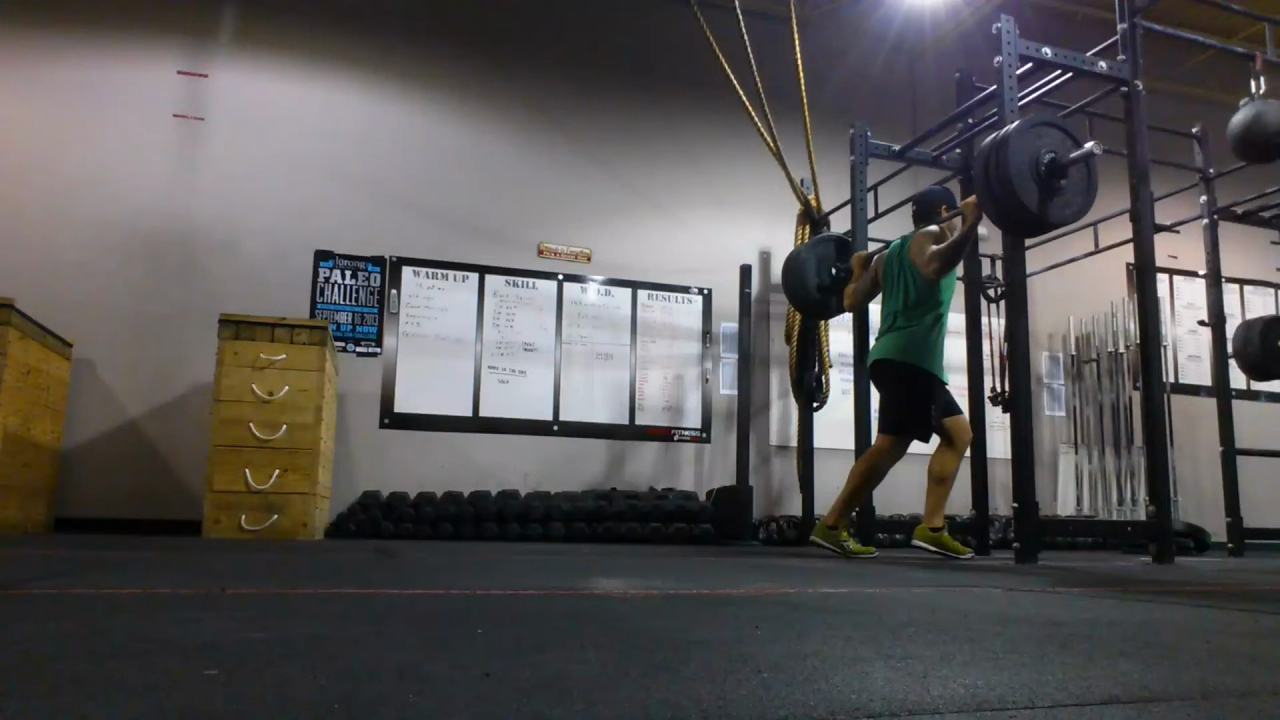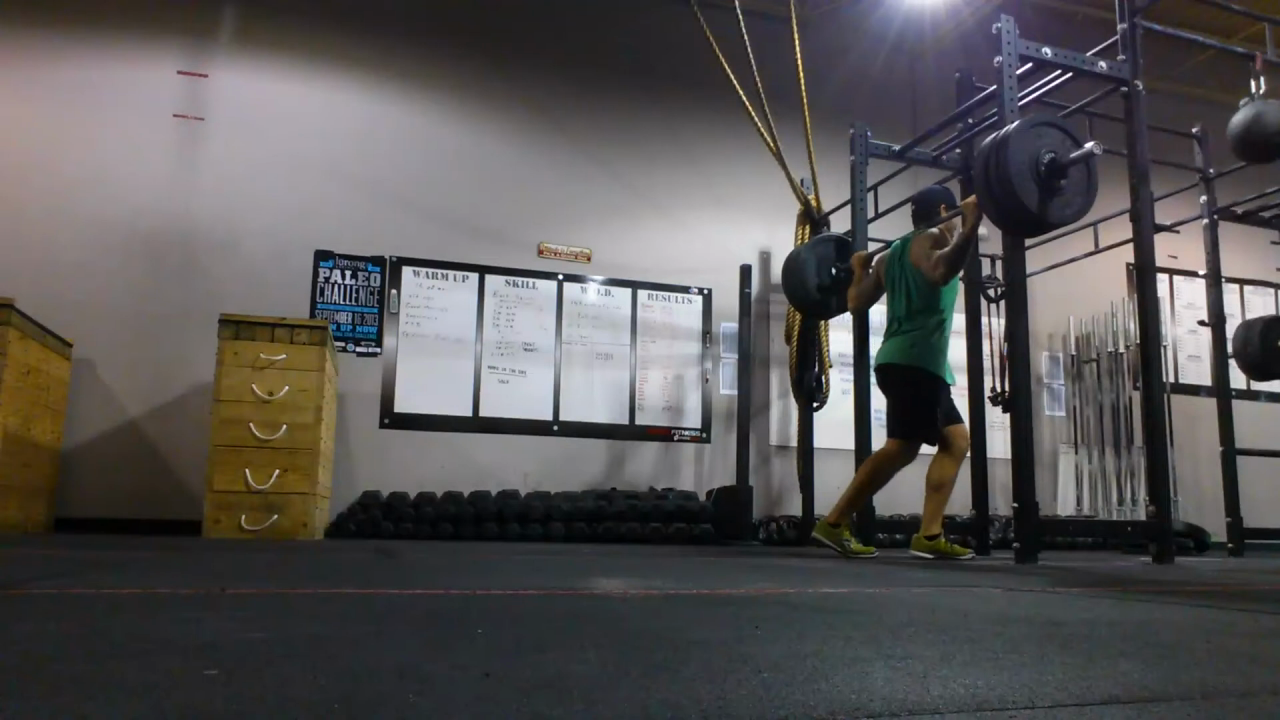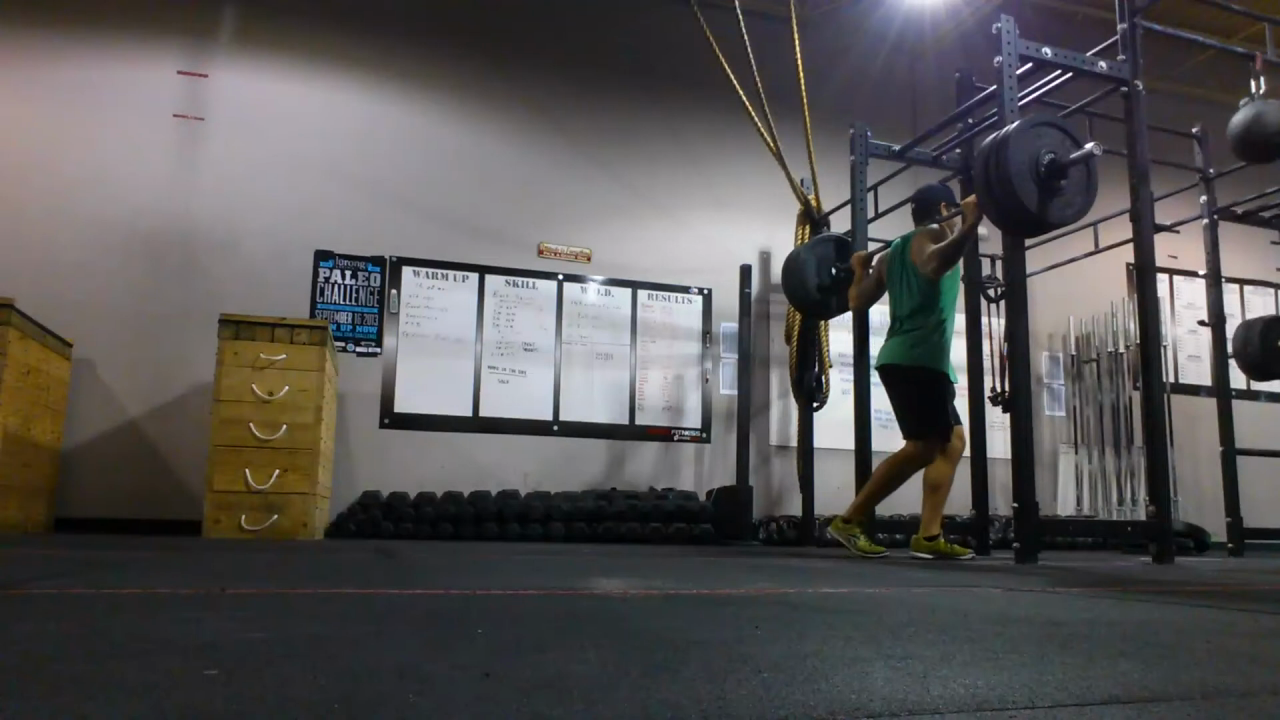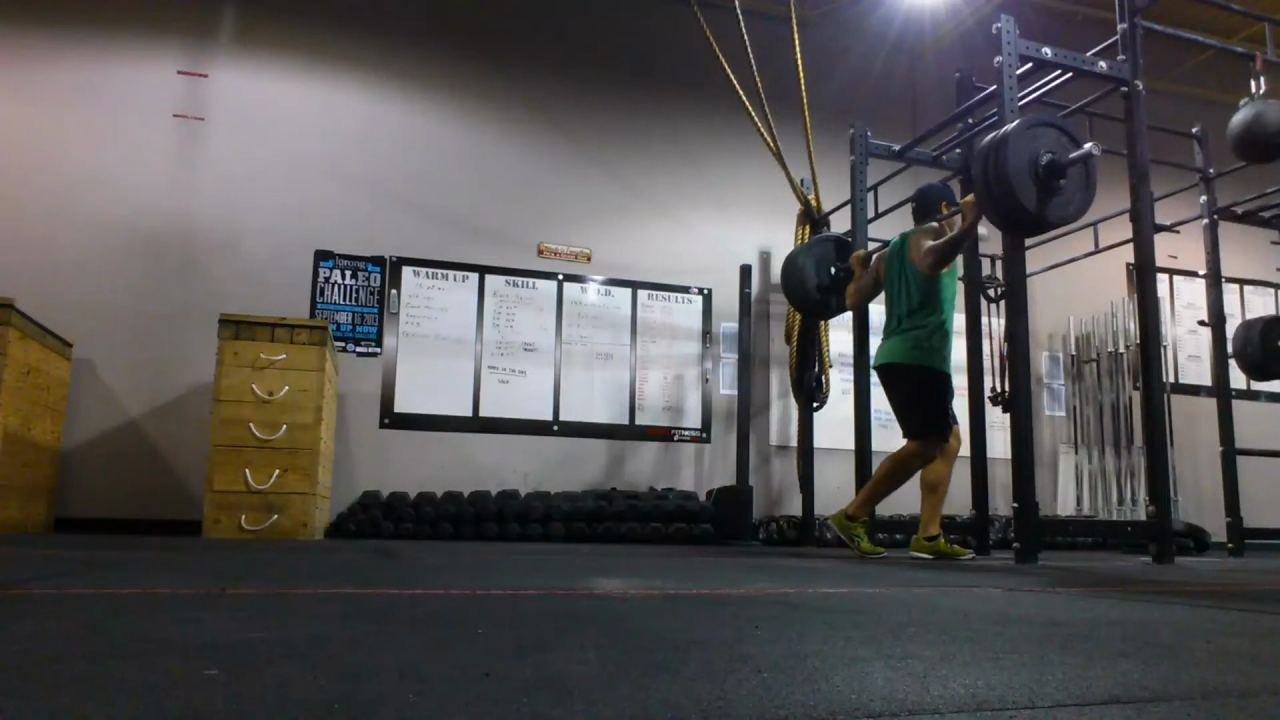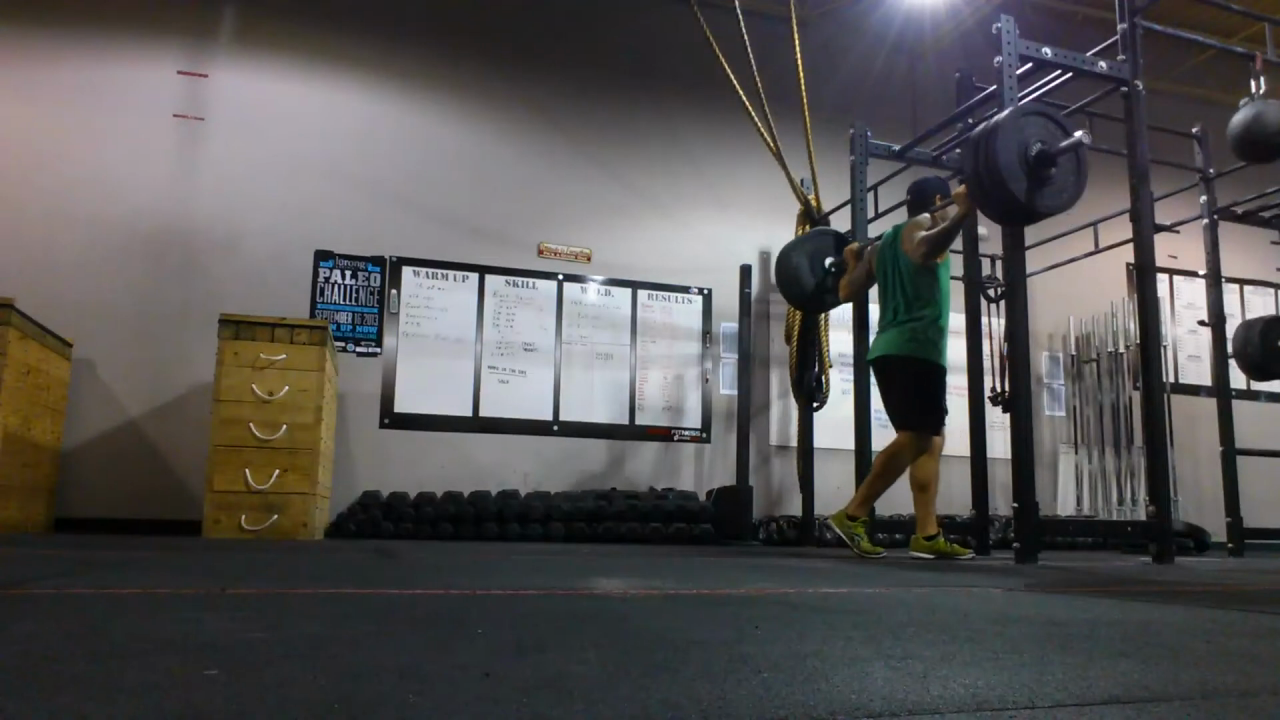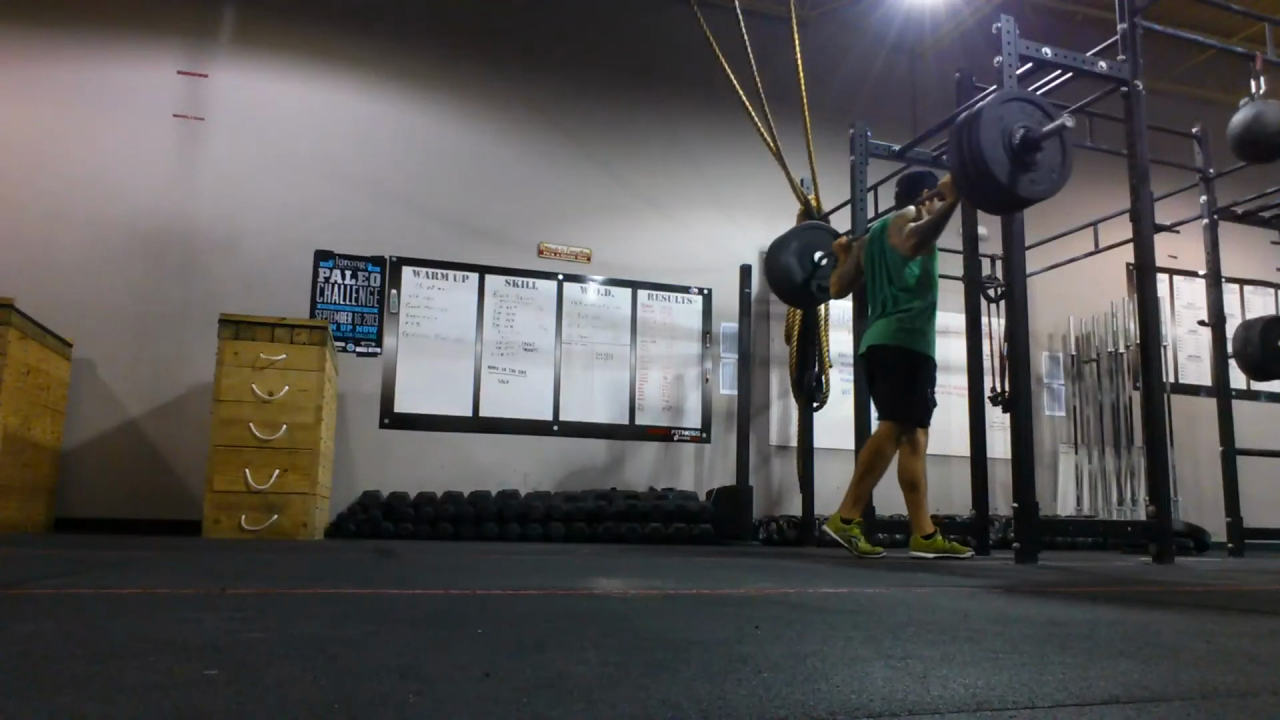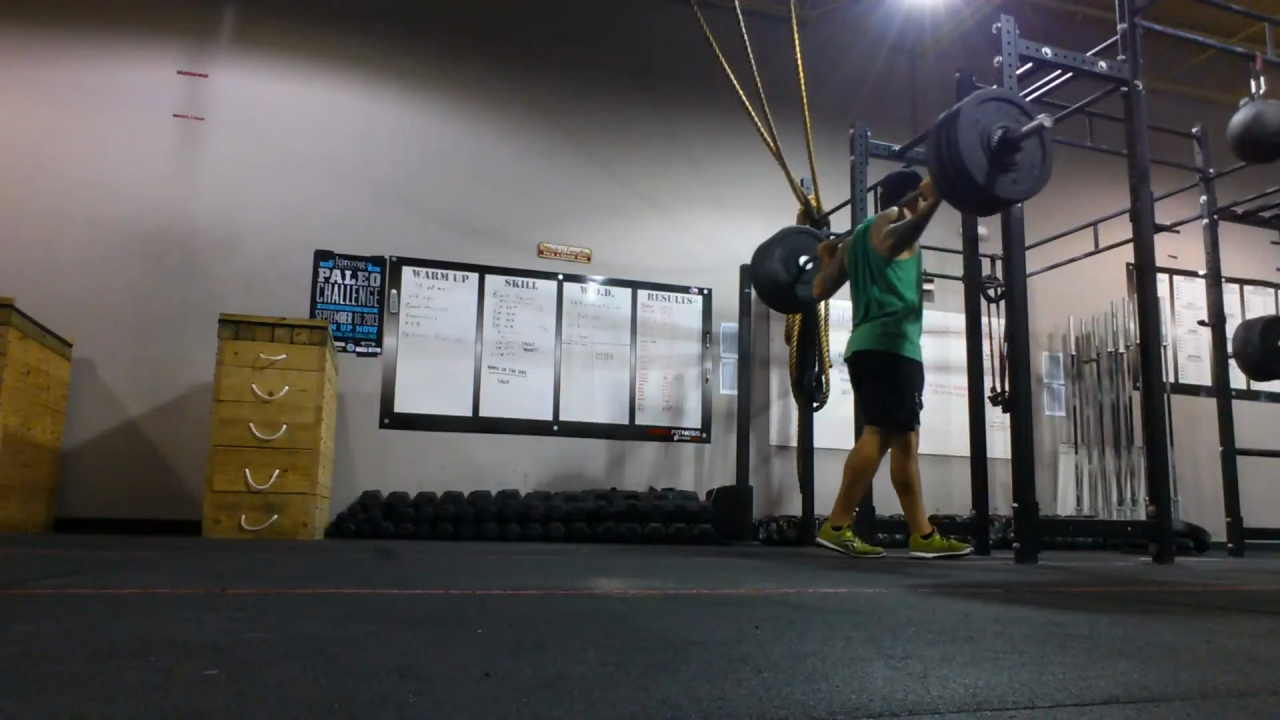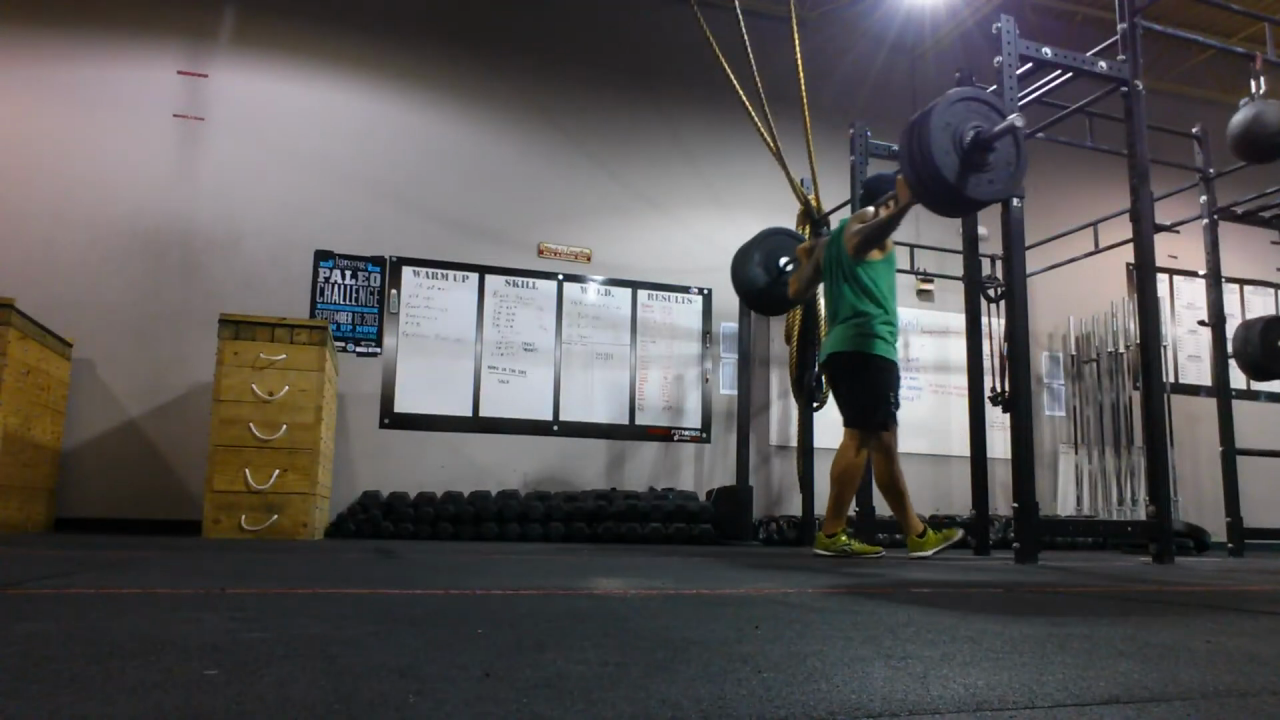
dt=0.2s
person 1, frame 1
left shoulder: (889, 254)
right shoulder: (933, 234)
left elbow: (852, 300)
right elbow: (936, 265)
left wrist: (859, 269)
right wrist: (971, 223)
left hip: (900, 357)
right hip: (910, 357)
left knee: (958, 433)
right knee: (891, 444)
left ankle: (932, 528)
right ankle: (832, 526)
person 1, frame 2
left shoulder: (892, 254)
right shoulder: (934, 236)
left elbow: (857, 302)
right elbow: (941, 270)
left wrist: (860, 270)
right wrist: (972, 224)
left hip: (903, 359)
right hip: (916, 360)
left knee: (956, 440)
right knee: (901, 448)
left ankle: (929, 535)
right ankle: (835, 524)
person 1, frame 3
left shoulder: (893, 252)
right shoulder: (936, 232)
left elbow: (858, 301)
right elbow: (934, 264)
left wrist: (860, 269)
right wrist: (971, 223)
left hip: (903, 358)
right hip: (919, 358)
left knee: (952, 442)
right knee: (922, 448)
left ankle: (929, 536)
right ankle: (850, 520)
person 1, frame 4
left shoulder: (890, 252)
right shoulder: (933, 232)
left elbow: (854, 299)
right elbow: (931, 260)
left wrist: (859, 269)
right wrist: (970, 222)
left hip: (897, 356)
right hip: (919, 356)
left knee: (947, 442)
right knee: (924, 446)
left ankle: (929, 536)
right ankle: (853, 516)
person 1, frame 5
left shoulder: (883, 243)
right shoulder: (924, 225)
left elbow: (847, 291)
right elbow: (925, 250)
left wrist: (855, 261)
right wrist: (963, 211)
left hip: (890, 349)
right hip: (915, 349)
left knee: (929, 441)
right knee: (912, 438)
left ankle: (927, 535)
right ankle: (852, 516)
person 1, frame 6
left shoulder: (871, 237)
right shoulder: (910, 217)
left elbow: (838, 287)
right elbow: (912, 242)
left wrist: (844, 256)
right wrist: (951, 202)
left hip: (879, 343)
right hip: (905, 340)
left knee: (914, 438)
right knee: (894, 430)
left ankle: (925, 535)
right ankle: (845, 520)
person 1, frame 7
left shoulder: (854, 239)
right shoulder: (896, 218)
left elbow: (821, 289)
right elbow: (891, 243)
left wrist: (827, 258)
right wrist: (932, 203)
left hip: (866, 346)
right hip: (891, 343)
left knee: (904, 439)
right knee: (879, 435)
left ankle: (925, 535)
right ankle: (837, 527)
person 1, frame 8
left shoulder: (827, 241)
right shoulder: (867, 219)
left elbow: (796, 291)
right elbow: (858, 242)
left wrist: (805, 261)
right wrist: (905, 204)
left hip: (838, 348)
right hip: (865, 345)
left knee: (881, 440)
right knee: (864, 437)
left ankle: (918, 533)
right ankle: (832, 533)
